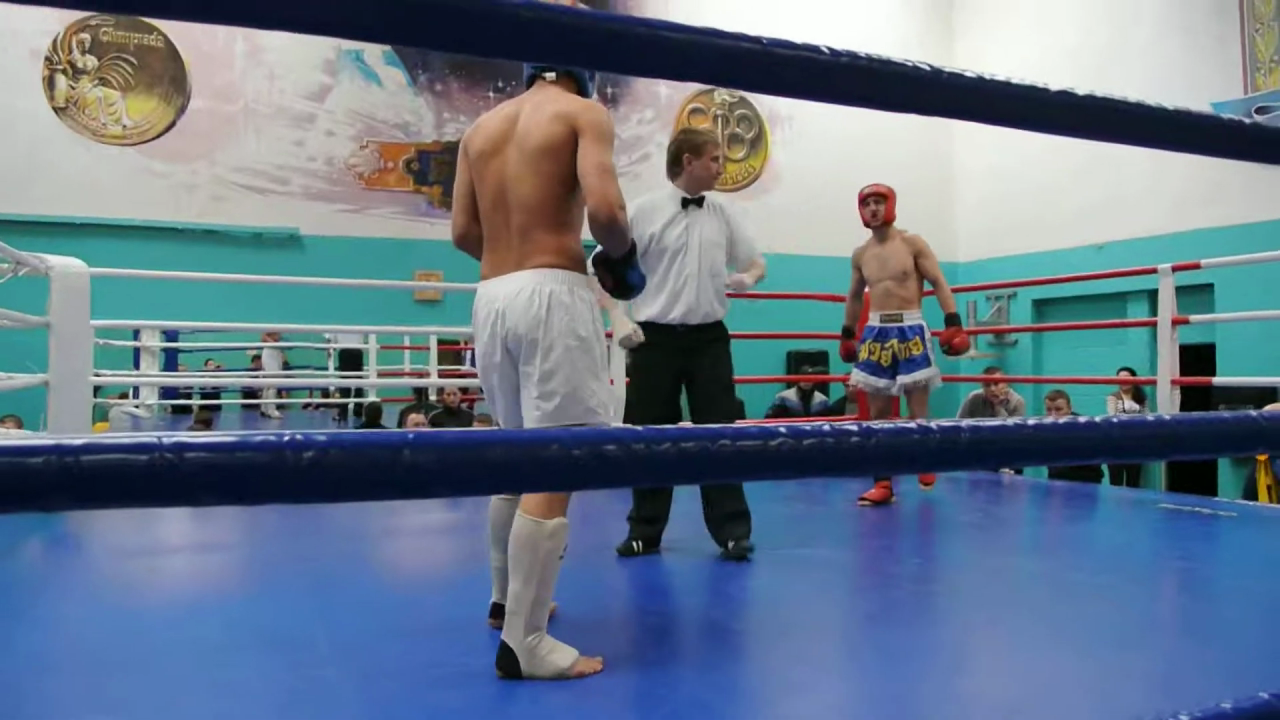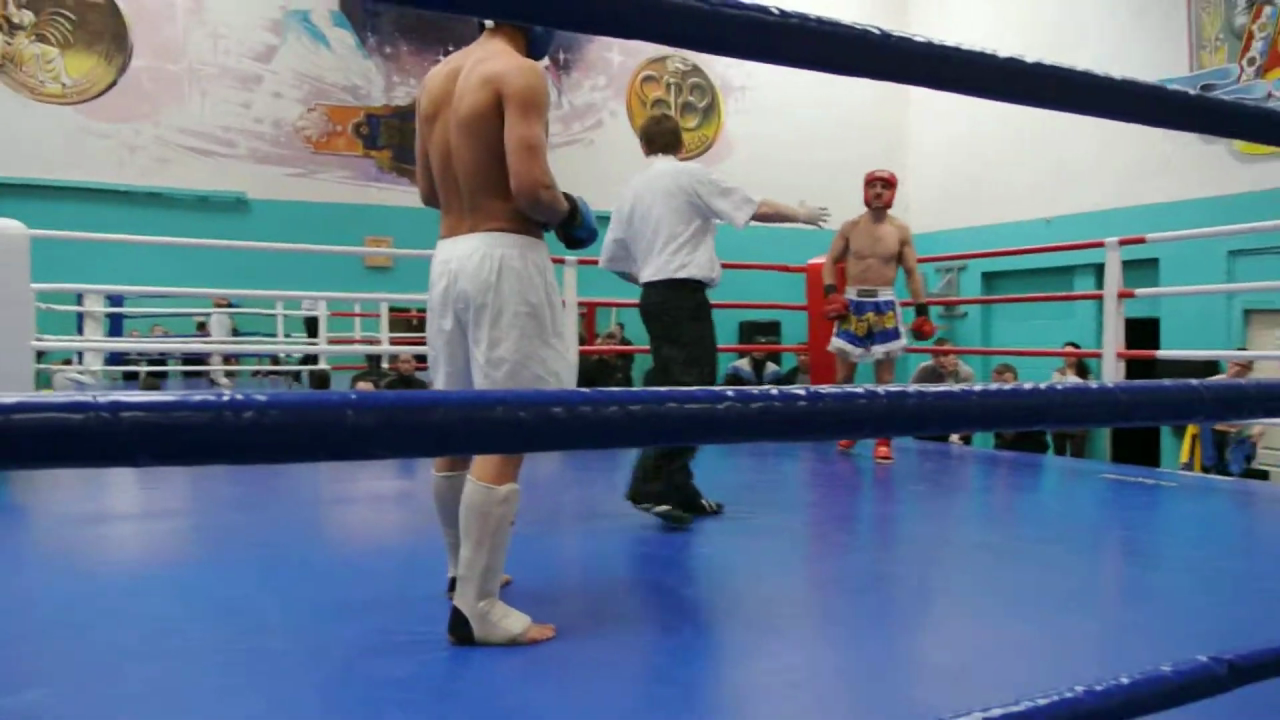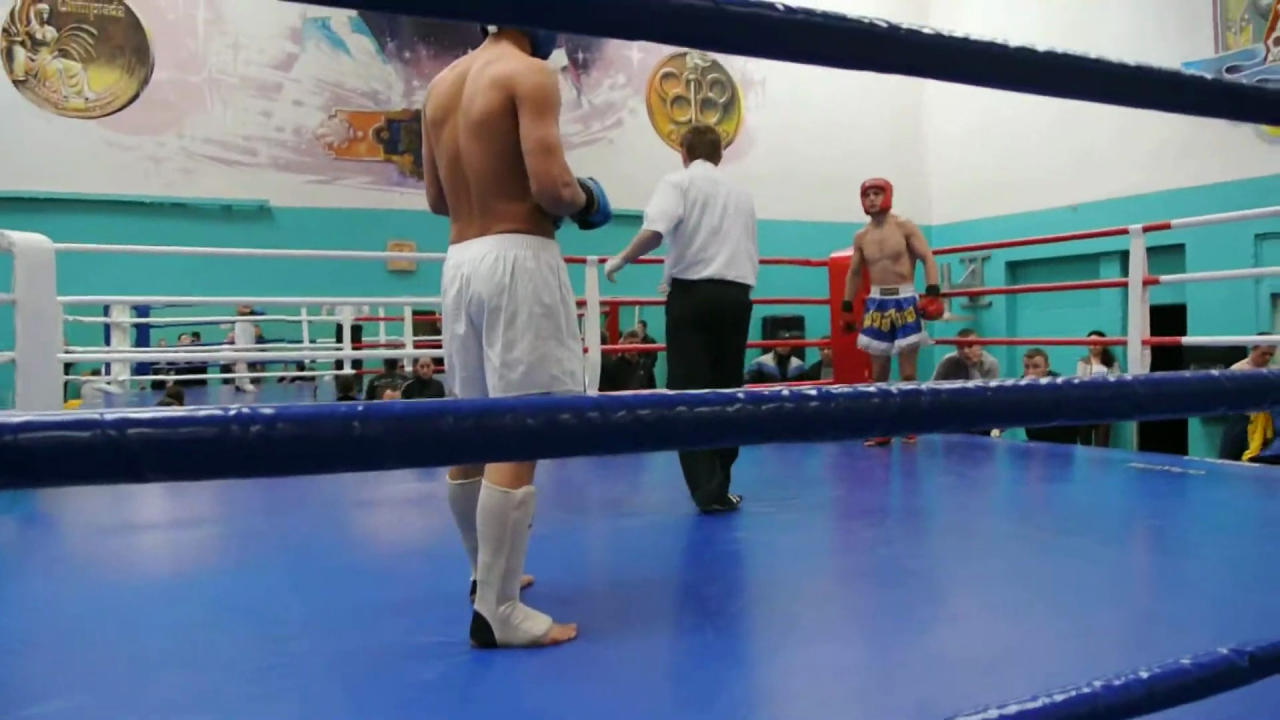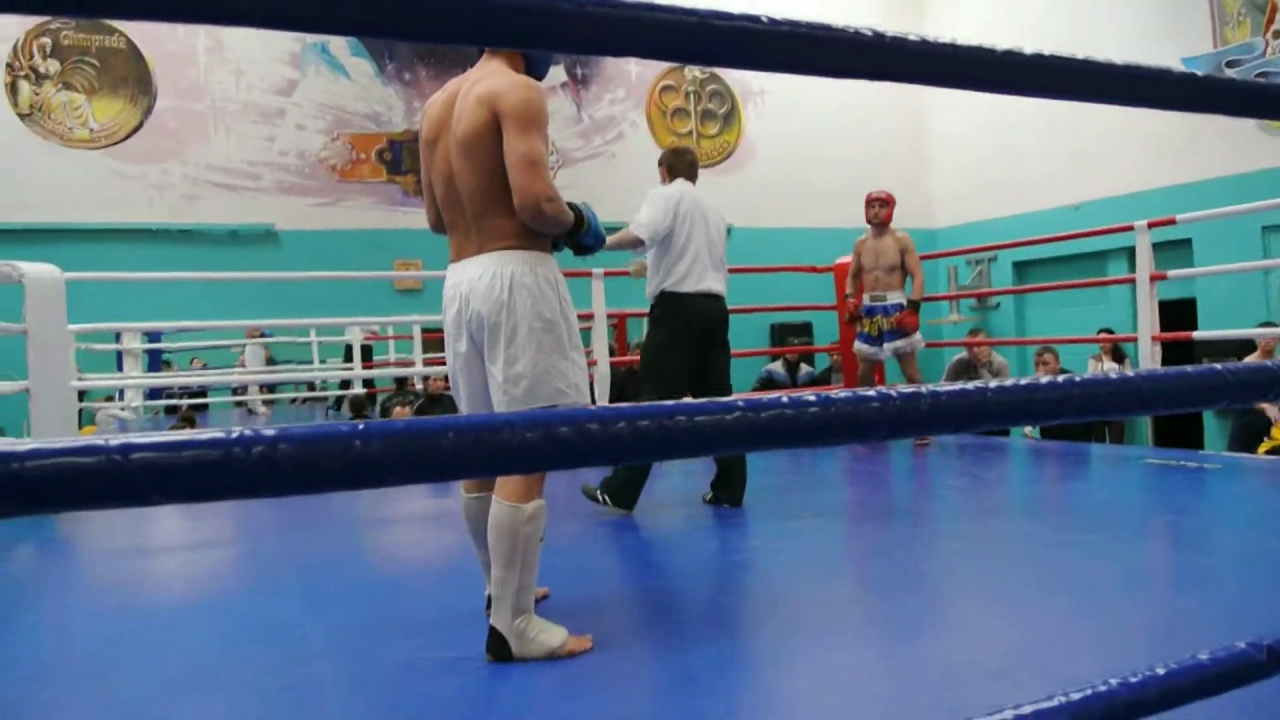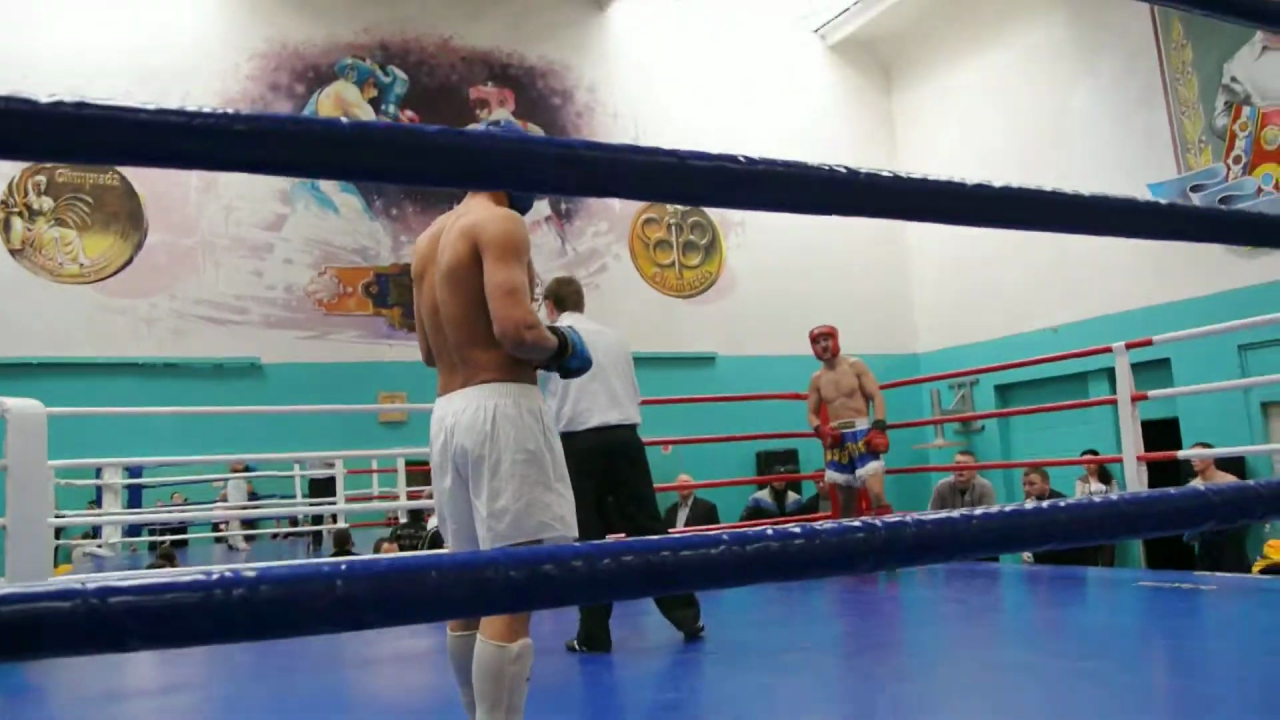
dt=0.7s
person 1, frame 1
left shoulder: (482, 128)
right shoulder: (583, 114)
left elbow: (462, 232)
right elbow: (606, 209)
right wrist: (623, 257)
left hip: (493, 297)
right hip: (553, 294)
left ankle: (508, 596)
right ankle: (524, 643)
person 1, frame 2
left shoulder: (436, 78)
right shoulder: (520, 73)
right elbow: (531, 185)
right wrist: (570, 212)
left hip: (449, 256)
right hip: (505, 258)
left ankle: (465, 570)
right ankle: (476, 608)
person 1, frame 3
left shoulder: (441, 85)
right shoulder: (529, 74)
right elbow: (550, 184)
right wrist: (586, 200)
left hip: (462, 261)
right hip: (518, 259)
left ankle: (486, 574)
right ankle: (497, 612)
person 1, frame 4
left shoulder: (438, 103)
right shoulder: (518, 91)
right elbow: (535, 199)
right wrist: (577, 222)
left hip: (462, 279)
right hip: (515, 276)
left ankle: (502, 589)
right ankle: (512, 625)
person 1, frame 5
left shoulder: (428, 240)
right shoulder: (500, 223)
right elbow: (515, 328)
right wrist: (559, 344)
left hip: (449, 414)
right hip: (503, 409)
person 2, frame 1
left shoulder: (722, 213)
right shoulder: (642, 213)
left elbow: (756, 261)
left wrist: (748, 276)
left hip: (708, 337)
right hip: (654, 338)
left knee: (719, 431)
left ankle: (733, 529)
right ankle: (646, 529)
person 2, frame 2
left shoulder: (630, 190)
right shoulder: (690, 176)
left elbow: (611, 259)
right elbow: (752, 209)
right wrist: (800, 214)
left hip: (653, 298)
right hip: (683, 296)
left knee: (669, 392)
right knee: (694, 390)
left ankle: (674, 490)
right ankle: (650, 485)
person 2, frame 3
left shoulder: (678, 181)
right shoulder: (741, 192)
left elbow: (655, 231)
left wrist: (619, 261)
left hip: (692, 294)
right hip: (735, 296)
left knee: (690, 392)
right knee: (726, 390)
left ankle: (709, 489)
right ankle: (717, 484)
person 2, frame 4
left shoulder: (665, 196)
right shoulder: (713, 210)
left elbow: (640, 235)
left wrist: (605, 242)
left hip: (676, 307)
right hip: (713, 308)
left knee: (654, 399)
right knee: (715, 400)
left ankle: (619, 491)
right ankle: (729, 487)
person 2, frame 5
right shoulder: (614, 337)
left hip: (580, 444)
right hip: (624, 439)
left knee: (587, 540)
right knee: (648, 529)
left ankle: (593, 634)
right ankle: (687, 616)
person 3, frame 1
left shoulder: (912, 243)
right shoulder: (860, 255)
left elbow: (938, 283)
right elbow: (855, 296)
left wrist: (954, 325)
right wrist: (847, 334)
left hip: (910, 330)
right hip: (875, 331)
left knee: (918, 412)
right knee: (878, 413)
right ankle: (883, 484)
person 3, frame 2
left shoulder: (900, 230)
right shoulder: (850, 227)
left elbow: (912, 273)
right elbow: (829, 262)
left wrist: (922, 314)
right wrist: (831, 294)
left hip: (884, 305)
right hip: (852, 303)
left knee: (885, 379)
right knee: (843, 376)
left ankle: (883, 441)
person 3, frame 3
left shoulder: (904, 226)
right shoulder: (861, 237)
left elbow: (928, 259)
right elbow: (853, 274)
left wrist: (932, 294)
right wrist: (847, 309)
left hip: (905, 301)
right hip: (876, 303)
left knee: (908, 372)
right knee: (879, 371)
person 3, frame 4
left shoulder: (901, 240)
right shoulder: (861, 243)
left elbow: (917, 276)
right elbow: (852, 276)
left wrist: (913, 308)
right wrist: (850, 299)
left hip: (895, 308)
right hip: (868, 310)
left knee: (911, 373)
right knee: (864, 374)
person 3, frame 5
left shoulder: (855, 366)
right shoulder: (817, 379)
left elbow: (877, 397)
right elbow: (812, 413)
left wrist: (879, 429)
right wrist: (821, 430)
left hip: (861, 435)
right hip: (837, 440)
left knee: (876, 493)
right knee: (846, 503)
